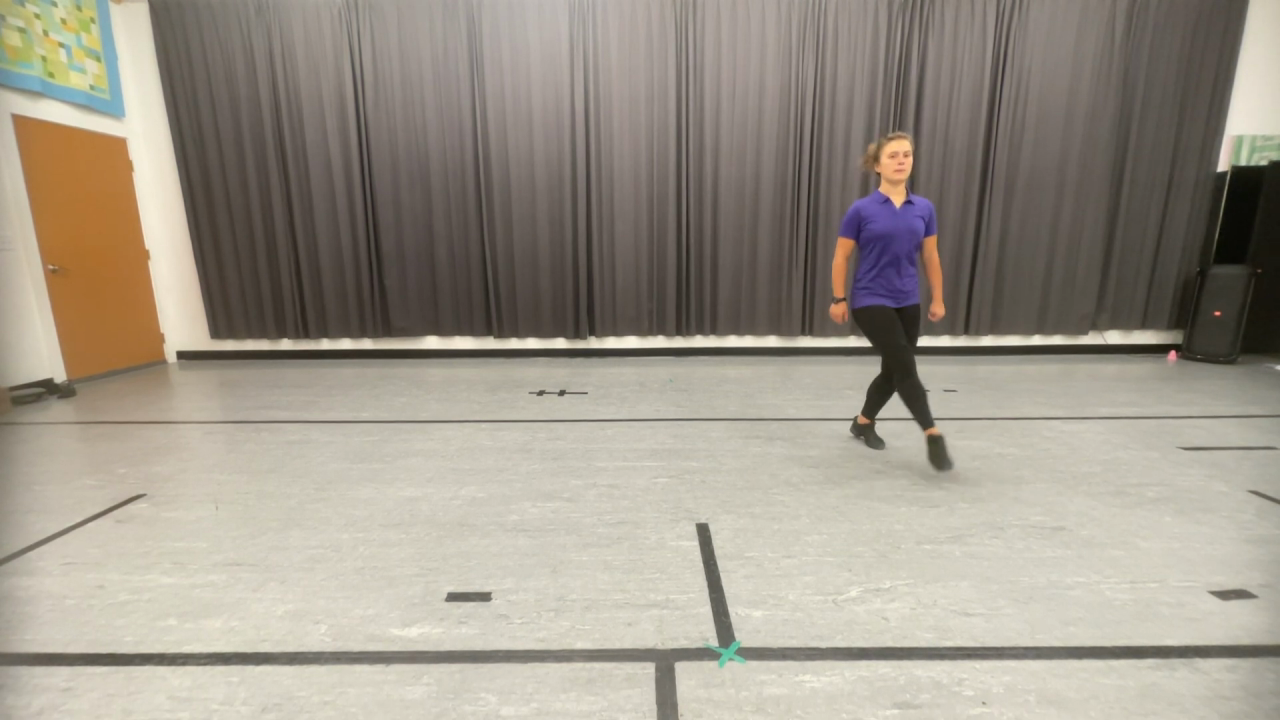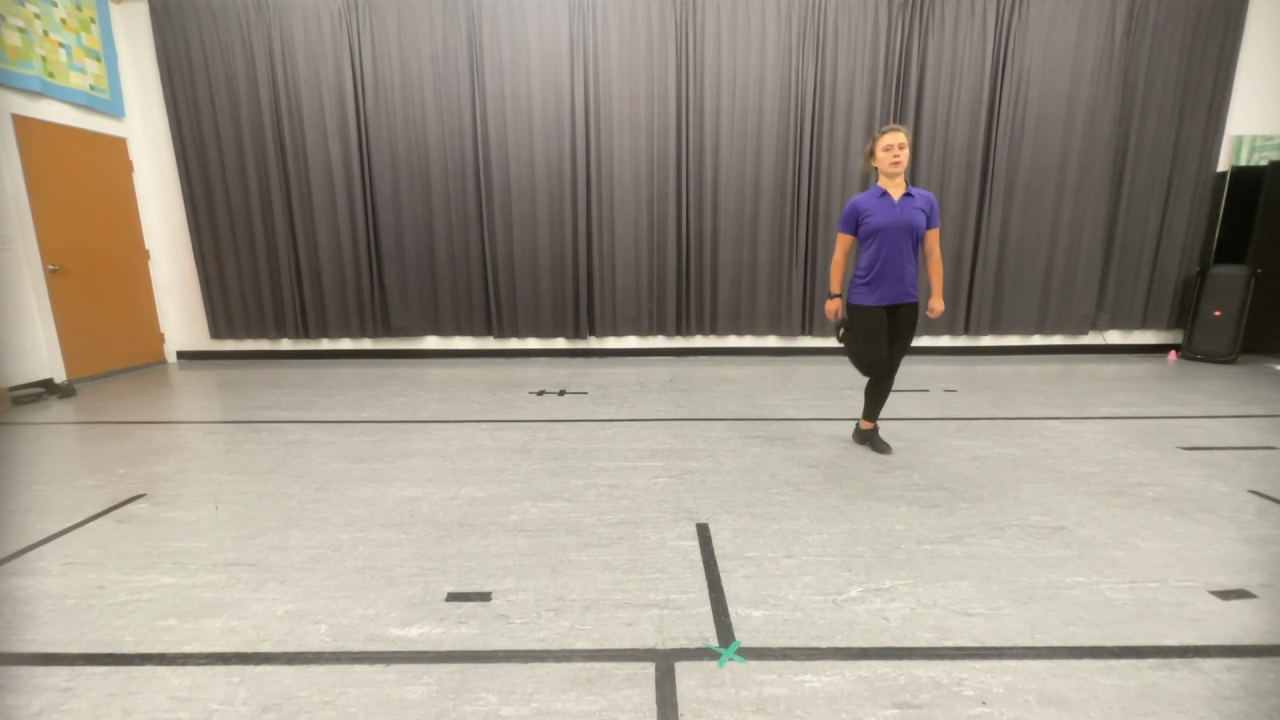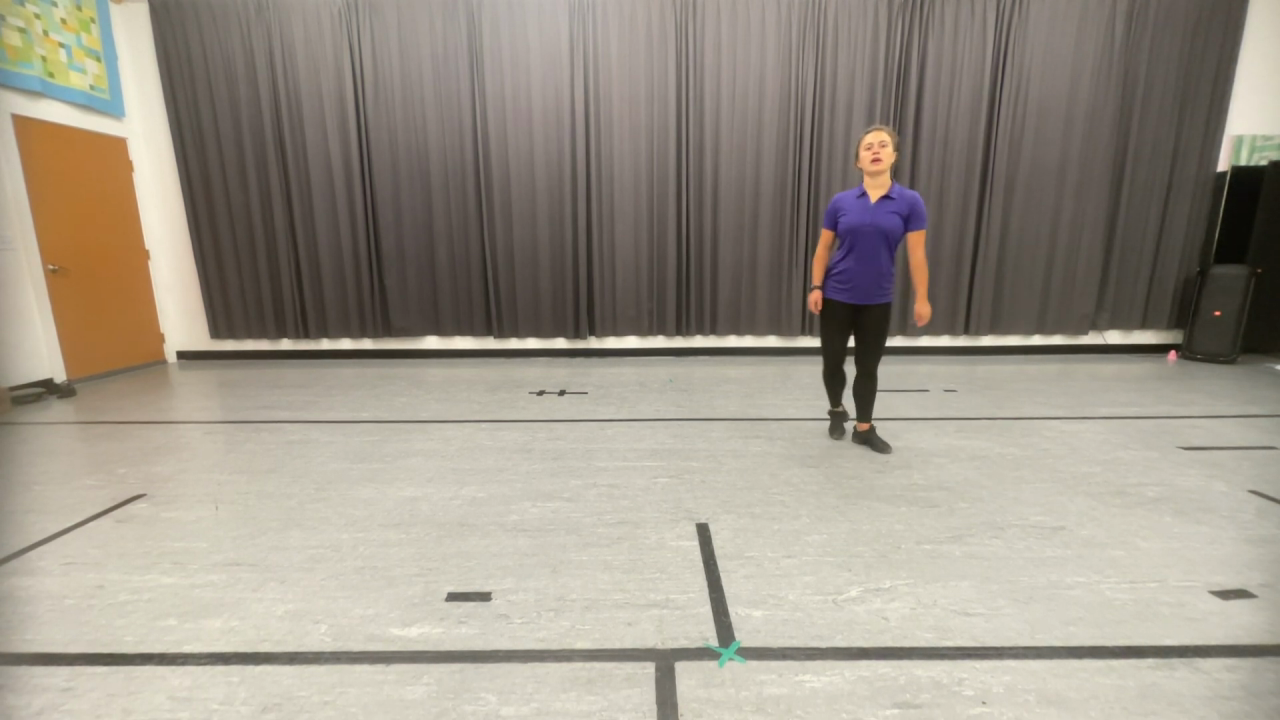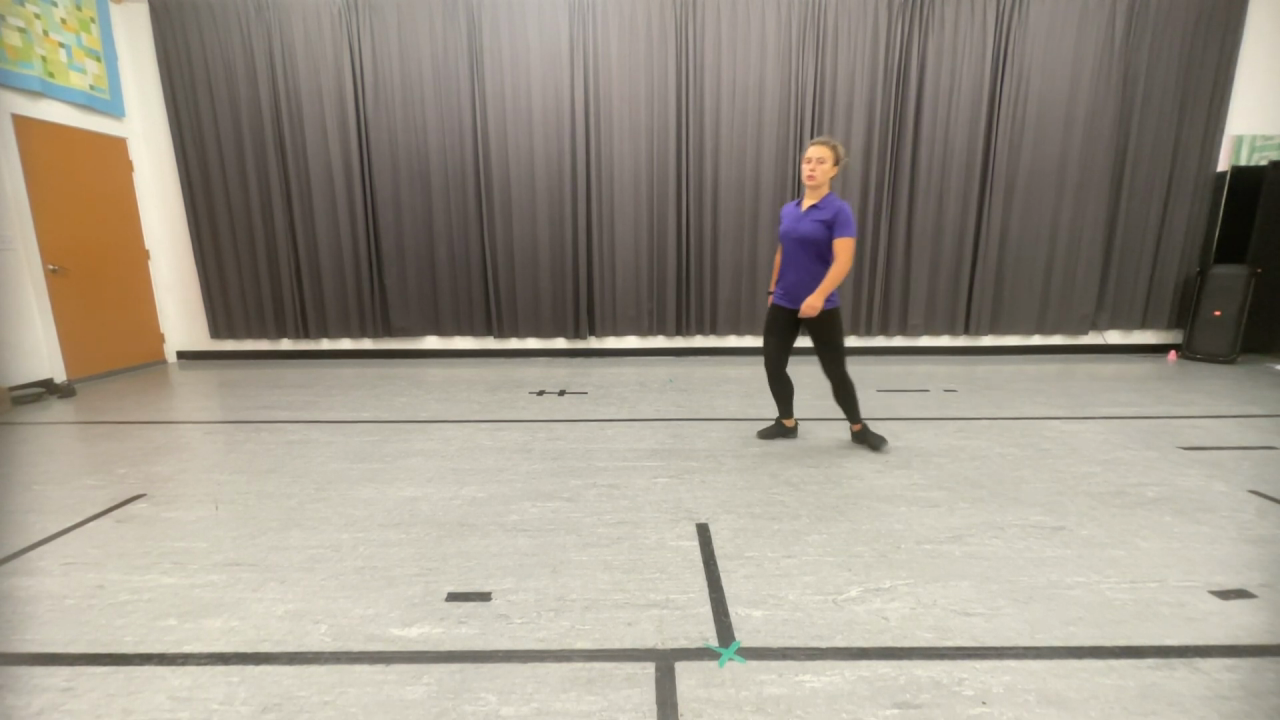
dt=0.4s
person 1, frame 1
left shoulder: (924, 209)
right shoulder: (860, 210)
left elbow: (931, 257)
right elbow: (841, 258)
left wrist: (937, 298)
right wrist: (839, 299)
left hip: (908, 303)
right hip: (870, 301)
left knee: (894, 371)
right knee: (904, 364)
left ankle: (863, 423)
right ankle: (932, 436)
person 1, frame 2
left shoulder: (925, 202)
right shoulder: (859, 205)
left elbow: (932, 252)
right elbow: (841, 254)
left wrist: (937, 295)
right wrist: (834, 295)
left hip: (906, 300)
right hip: (866, 298)
left knee: (889, 368)
right knee: (875, 364)
left ankle: (866, 427)
right ankle: (847, 334)
person 1, frame 3
left shoulder: (910, 202)
right shoulder: (840, 202)
left elbow: (916, 253)
right elbow: (824, 248)
left wrist: (922, 298)
right wrist: (816, 287)
left hip: (877, 300)
right hip: (838, 295)
left knee: (868, 365)
right knee: (832, 359)
left ankle: (864, 428)
right ankle: (837, 411)
person 1, frame 4
left shoulder: (838, 211)
right shoulder: (787, 211)
left elbow: (842, 261)
left wrist: (818, 296)
right wrist: (773, 291)
left hip: (821, 306)
right hip: (784, 303)
left knee: (835, 370)
right knee: (773, 364)
left ankle: (859, 428)
right ankle: (787, 422)
